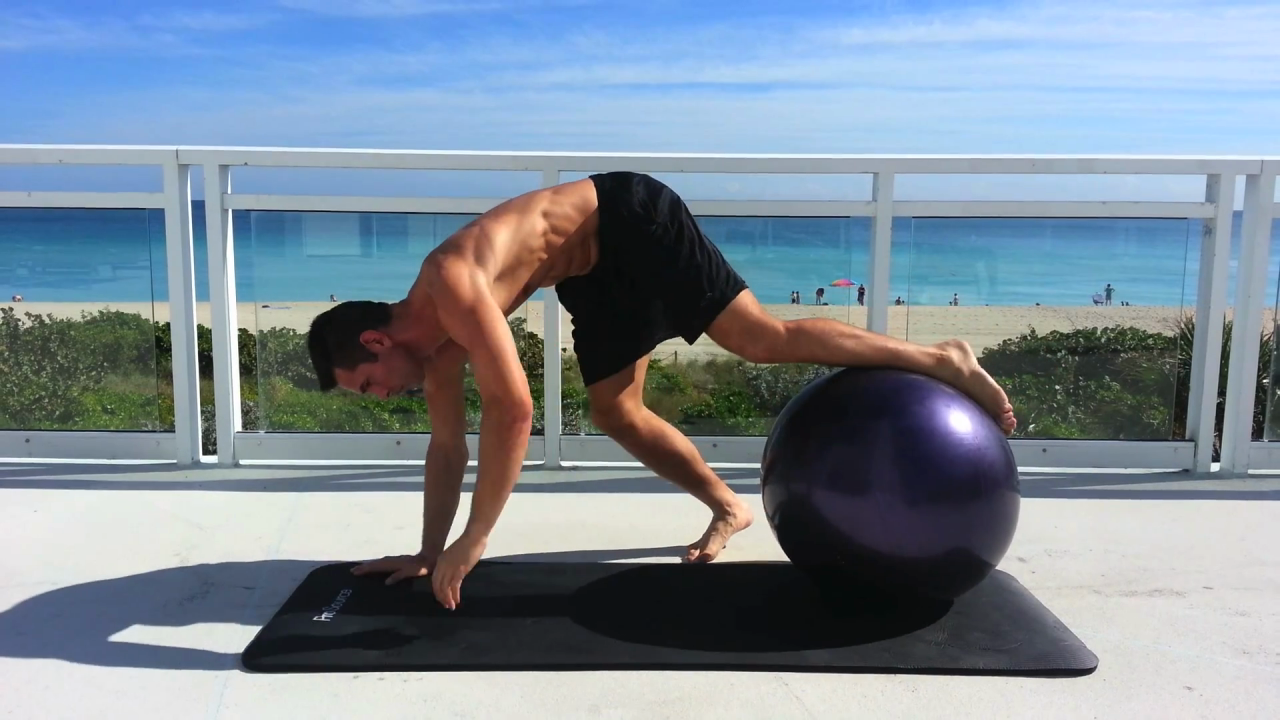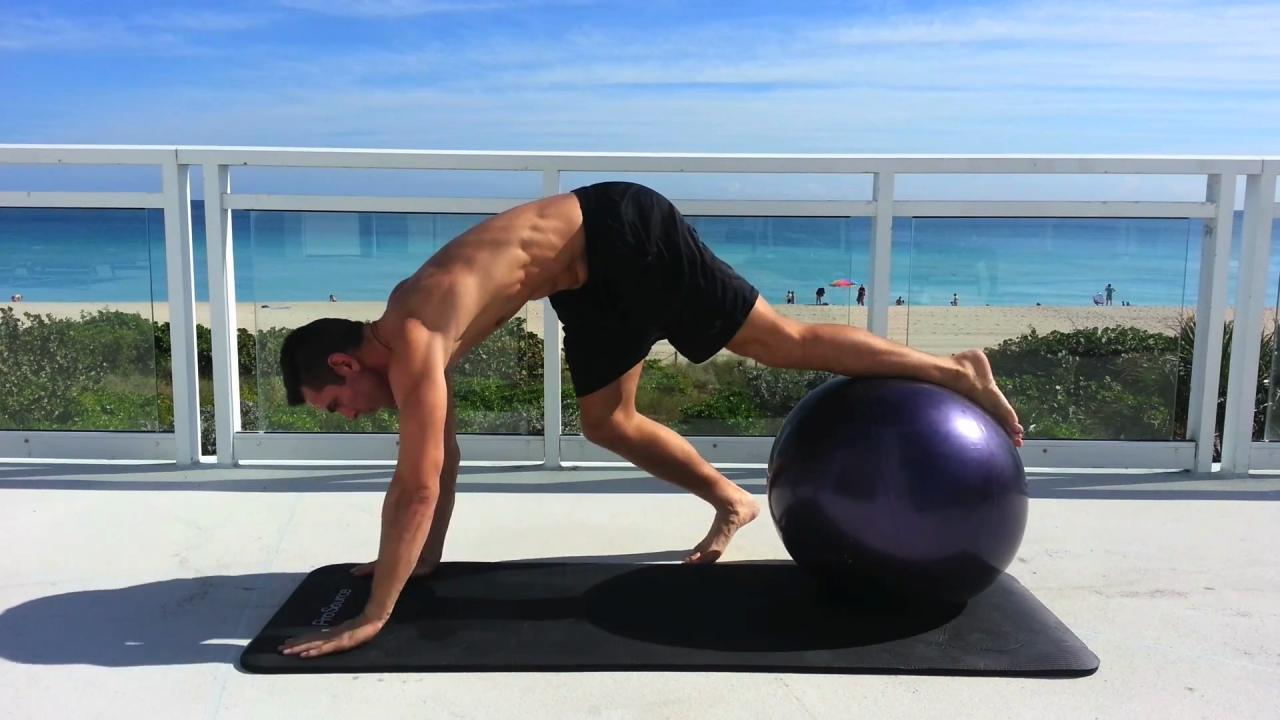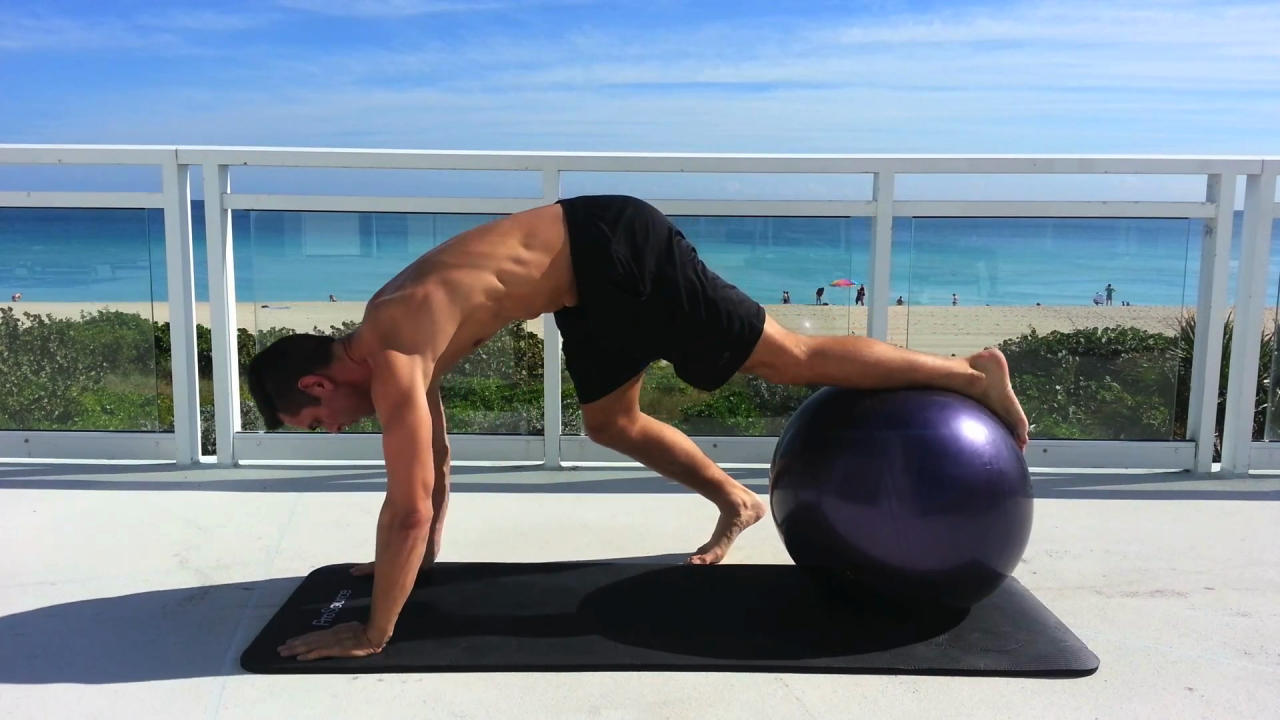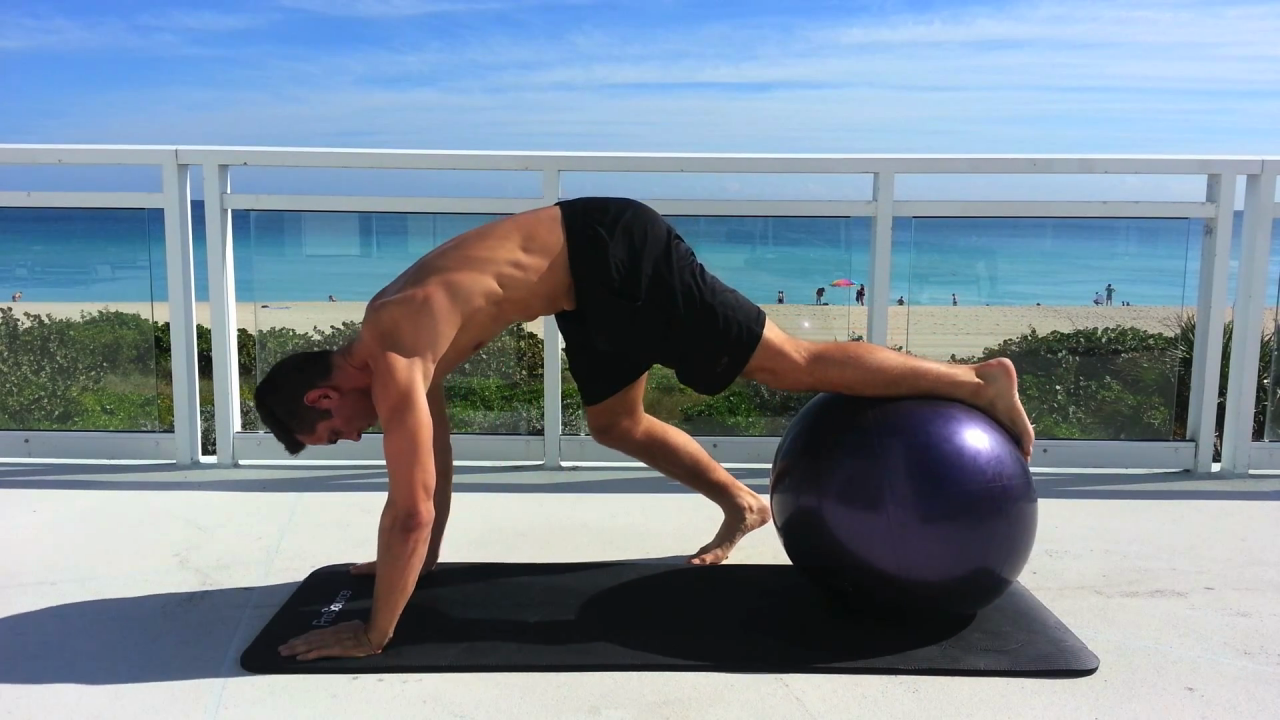
dt=0.4s
person 1, frame 1
left shoulder: (451, 291)
right shoulder: (430, 330)
left elbow: (514, 408)
right elbow: (447, 442)
left wrist: (473, 540)
right wrist: (432, 549)
left hip: (631, 216)
right hip: (596, 264)
left knee: (760, 338)
right knee: (613, 413)
left ankle: (943, 362)
right ankle: (727, 507)
person 1, frame 2
left shoulder: (412, 340)
right shoulder: (402, 324)
left elbow: (417, 485)
right elbow: (441, 449)
left wrist: (371, 618)
right wrist: (424, 557)
left hip: (622, 230)
right hip: (593, 268)
left knee: (784, 343)
right knee: (609, 424)
left ankle: (958, 372)
right ankle: (730, 502)
person 1, frame 3
left shoulder: (388, 359)
right shoulder: (384, 320)
left elbow: (409, 504)
right elbow: (435, 451)
left wrist: (374, 632)
right wrist: (422, 555)
left hip: (617, 253)
right hip: (593, 257)
left knee: (794, 359)
right knee: (611, 424)
left ankle: (971, 374)
right ankle: (735, 502)
person 1, frame 4
left shoulder: (389, 363)
right shoulder: (387, 325)
left elbow: (411, 508)
right elbow: (435, 452)
left wrist: (374, 633)
right wrist: (423, 560)
left hip: (614, 254)
right hip: (593, 264)
left knee: (793, 365)
right knee: (617, 425)
left ankle: (978, 383)
right ankle: (741, 504)
